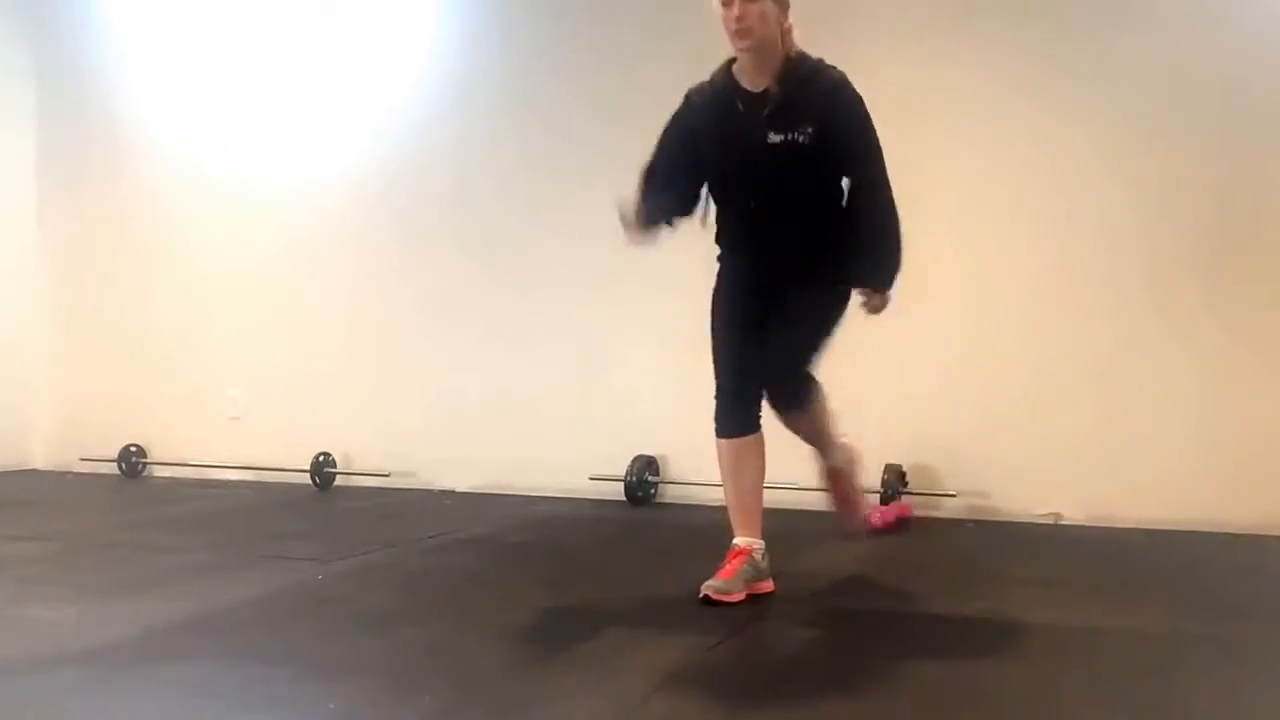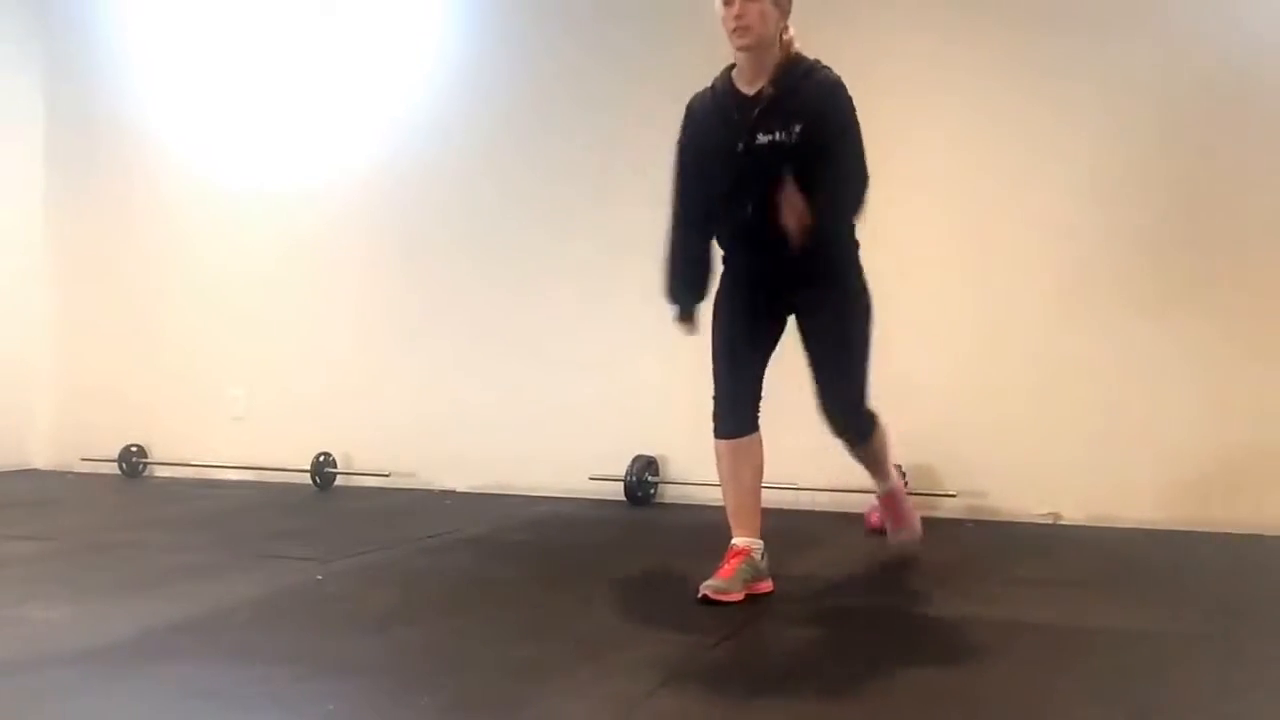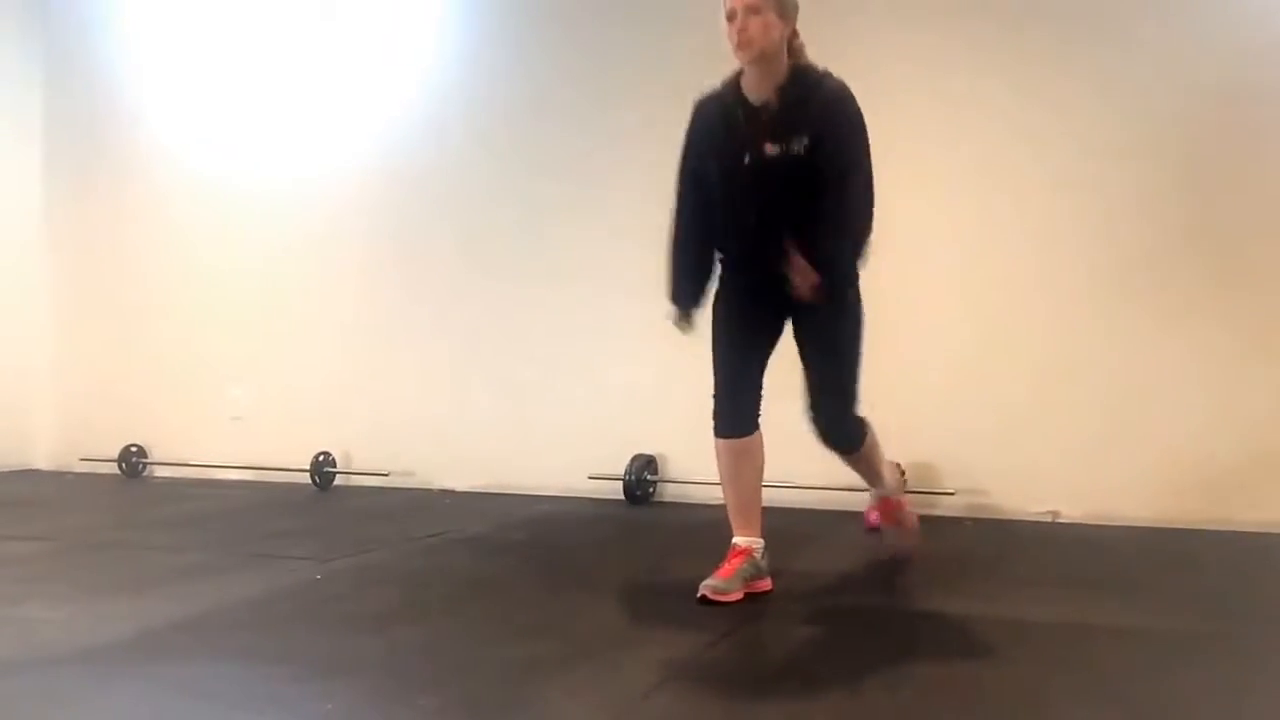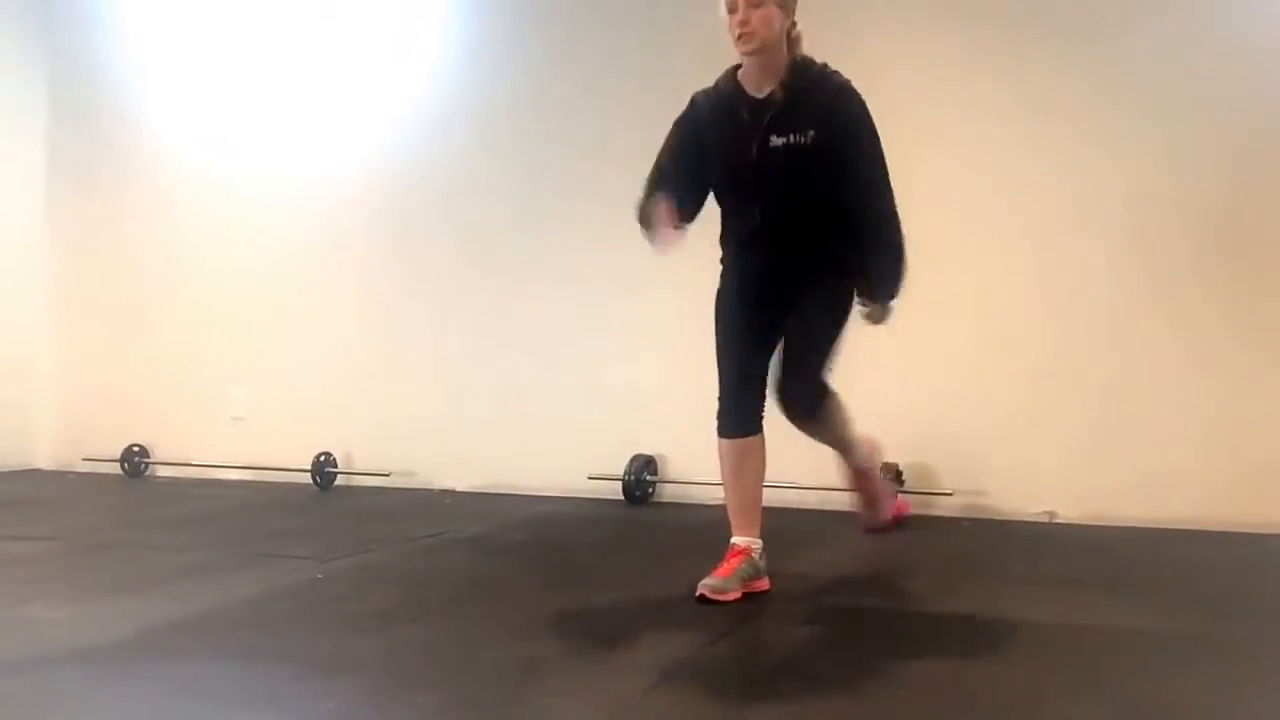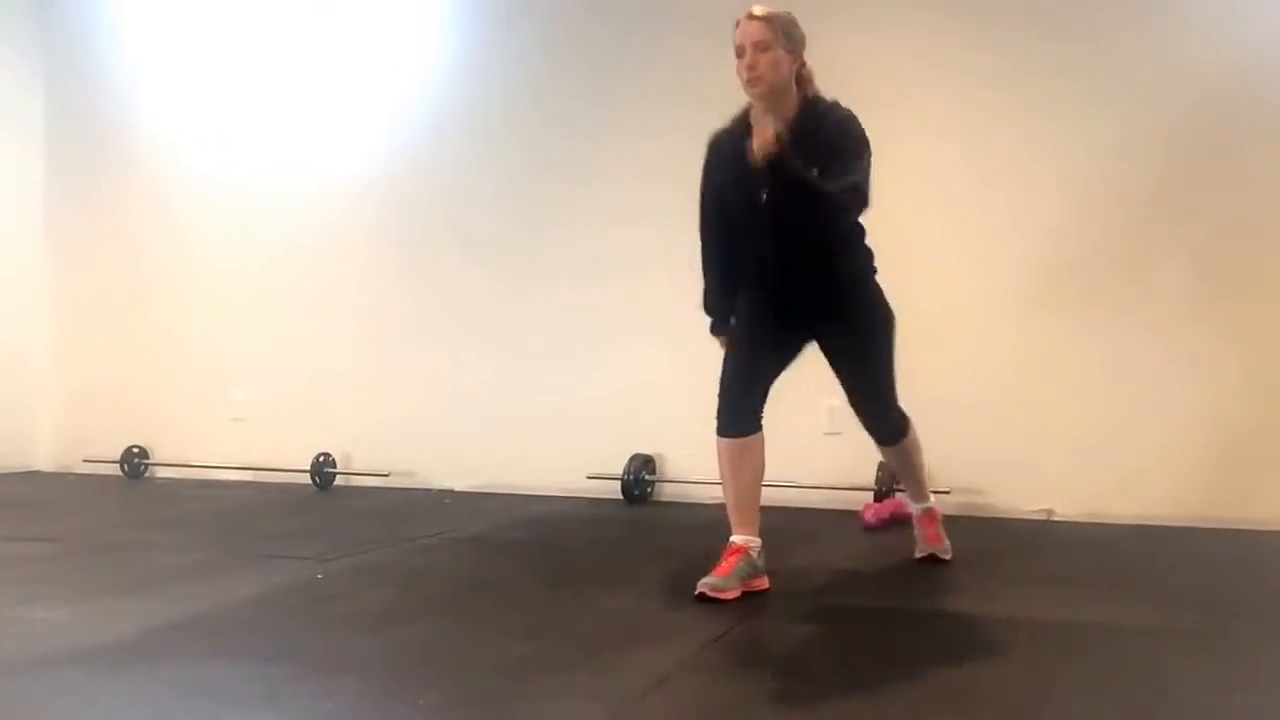
dt=0.4s
person 1, frame 1
left shoulder: (824, 91)
right shoulder: (703, 106)
left elbow: (870, 184)
right elbow: (672, 184)
left wrist: (877, 271)
right wrist: (645, 211)
left hip: (819, 270)
right hip: (743, 270)
left knee: (779, 373)
right knee: (734, 403)
left ankle: (836, 460)
right ankle: (748, 555)
person 1, frame 2
left shoulder: (820, 90)
right shoulder: (706, 109)
left elbow: (849, 180)
right elbow: (693, 205)
left wrist: (812, 214)
right wrist: (686, 291)
left hip: (826, 272)
right hip: (750, 275)
left knee: (845, 410)
right knee: (732, 404)
left ankle: (889, 485)
right ankle: (746, 554)
person 1, frame 3
left shoulder: (828, 102)
right shoulder: (712, 115)
left elbow: (854, 200)
right elbow: (694, 209)
left wrist: (823, 268)
right wrist: (687, 291)
left hip: (823, 285)
right hip: (745, 283)
left knee: (834, 417)
right knee: (733, 404)
left ankle: (886, 489)
right ankle: (747, 553)
person 1, frame 4
left shoulder: (830, 97)
right shoulder: (709, 109)
left elbow: (872, 192)
right elbow: (674, 185)
left wrist: (881, 279)
right wrist: (660, 212)
left hip: (826, 269)
right hip: (747, 271)
left knee: (797, 389)
right knee: (737, 403)
left ankle: (858, 457)
right ankle: (746, 554)
person 1, frame 5
left shoulder: (836, 129)
right shoulder: (726, 148)
left elbow: (844, 203)
right elbow: (718, 236)
left wrist: (777, 162)
right wrist: (721, 313)
left hip: (845, 299)
right hip: (767, 302)
left knee: (880, 415)
right knee: (736, 402)
left ankle: (923, 510)
right ankle: (744, 551)
